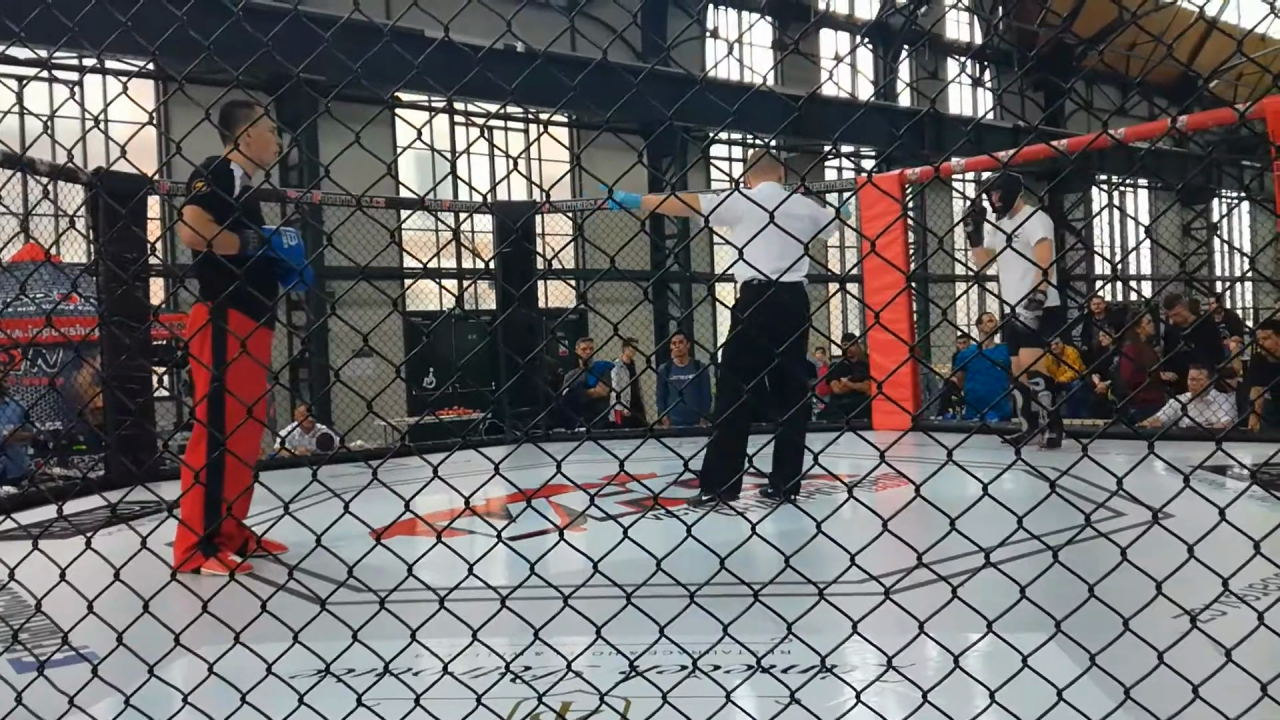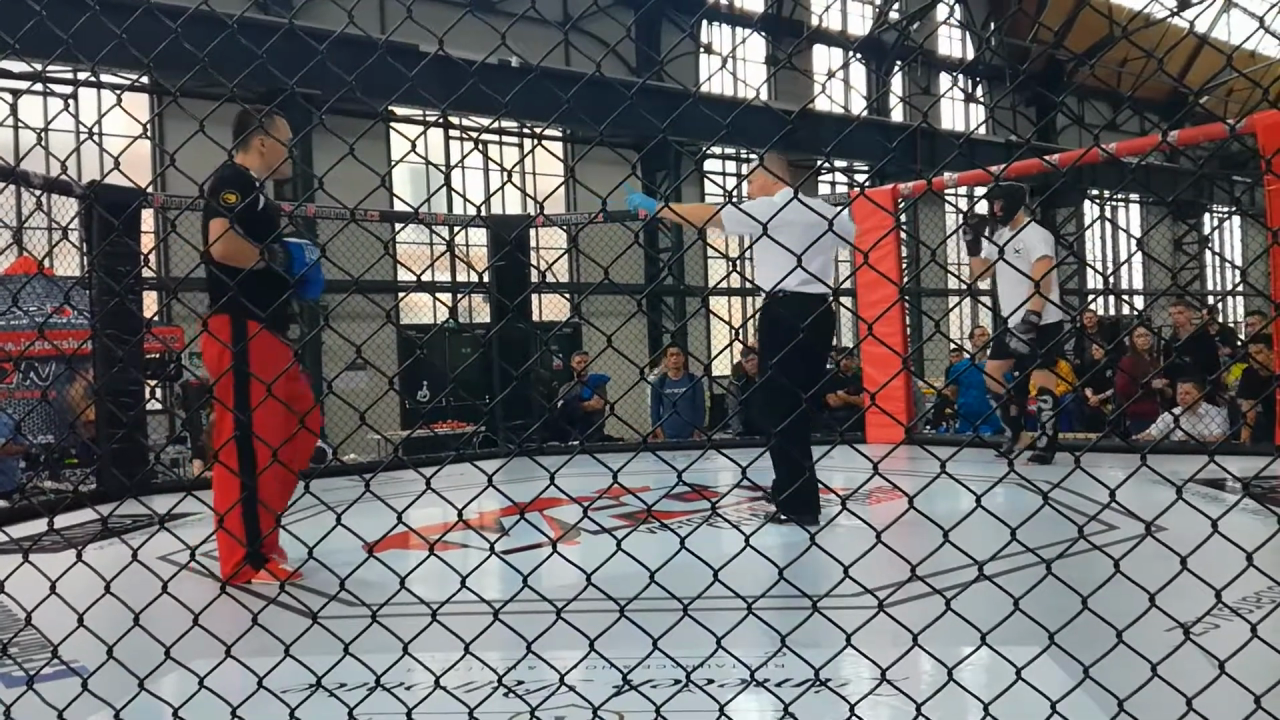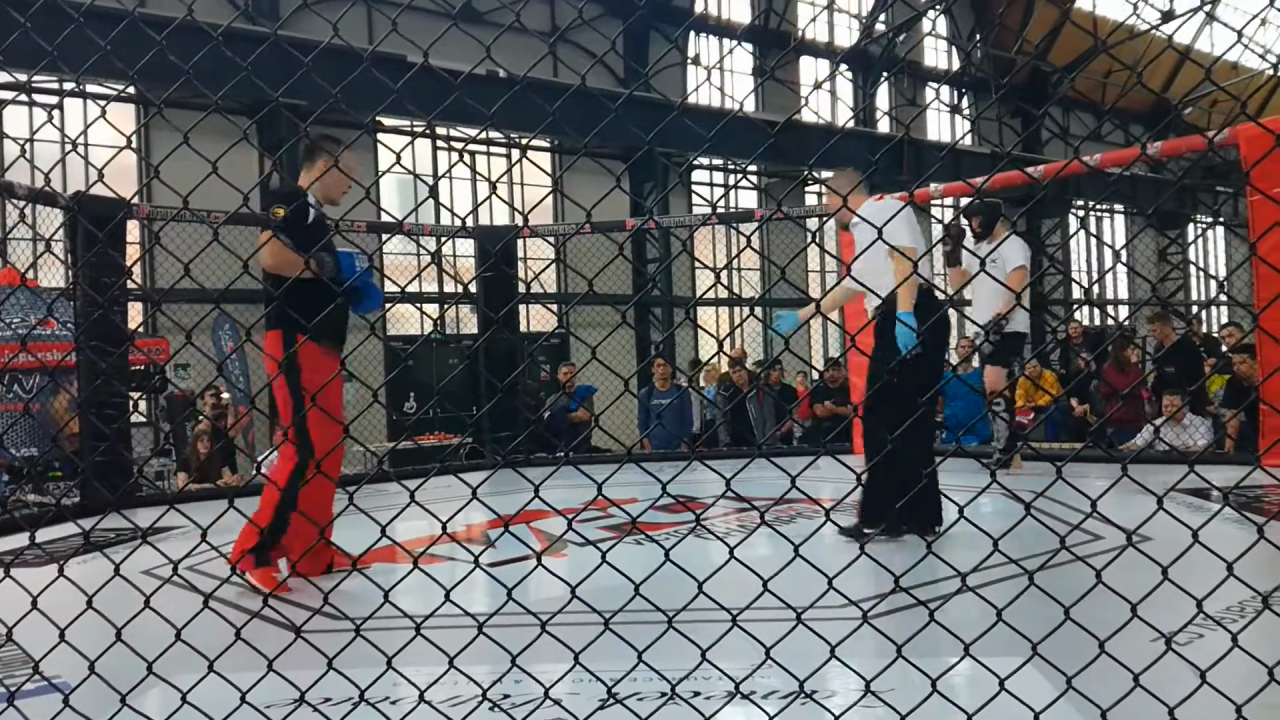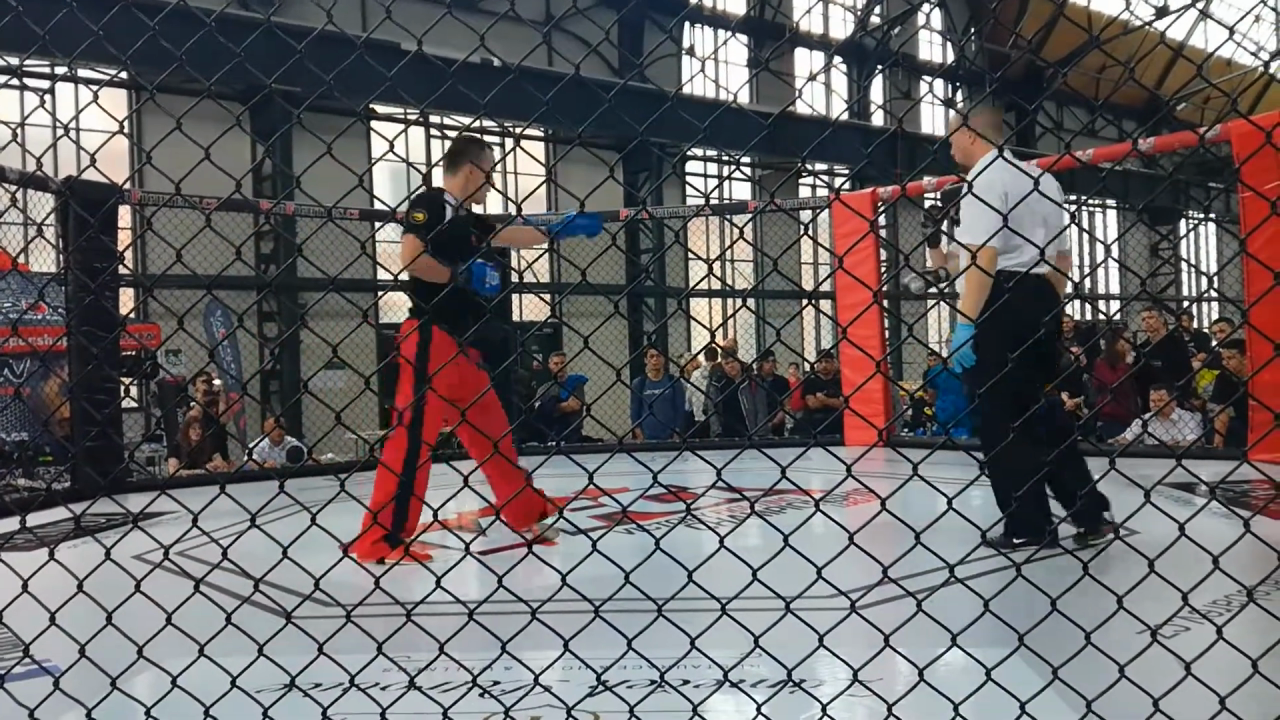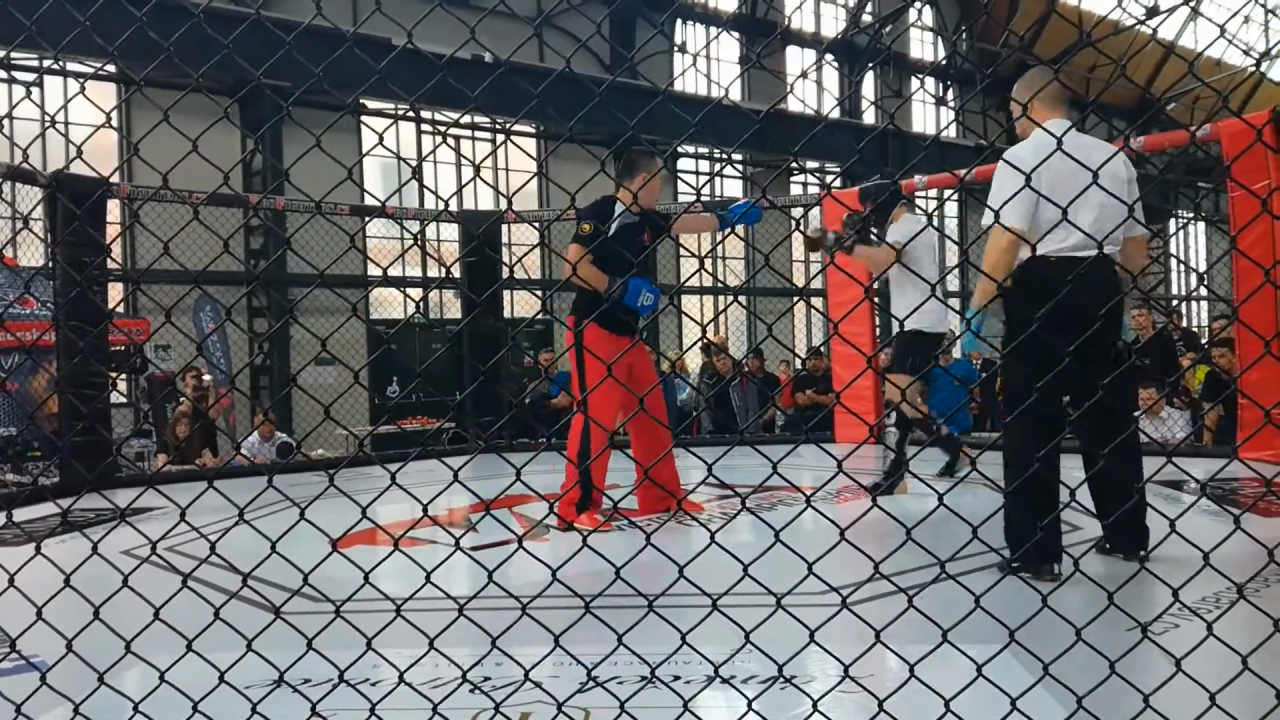
dt=1s
person 1, frame 1
left shoulder: (242, 186)
right shoulder: (217, 172)
right elbow: (191, 230)
left wrist: (281, 264)
right wrist: (257, 241)
left hip: (248, 321)
right hip: (223, 320)
left knee: (244, 430)
right knee: (219, 429)
left ankle: (229, 531)
right ankle: (197, 545)
person 1, frame 2
left shoulder: (254, 191)
right shoulder: (232, 182)
right elbow: (221, 245)
left wrist: (294, 270)
right wrist: (279, 256)
left hip: (264, 332)
right hip: (239, 331)
left knee: (301, 425)
right knee: (249, 439)
left ankle: (253, 532)
right ankle: (245, 556)
person 1, frame 3
left shoulder: (313, 214)
right shoulder: (289, 200)
right elbow: (270, 257)
left wrist: (354, 287)
right wrist: (331, 266)
left hip: (321, 344)
right hip: (295, 344)
left knee: (326, 450)
right knee: (307, 447)
left ankle: (313, 550)
right ankle: (257, 550)
person 1, frame 4
left shoulder: (467, 219)
right shoulder: (429, 204)
left elbow: (513, 235)
right elbow: (411, 259)
left wrist: (562, 229)
right wrist: (464, 276)
left hip: (461, 340)
right hip: (431, 337)
left knee: (490, 426)
right knee: (414, 435)
left ankle: (526, 511)
right ankle: (381, 538)
person 1, frame 5
left shoulder: (646, 220)
right shoulder: (597, 212)
left elbow: (691, 223)
right elbow: (572, 267)
left wrist: (730, 217)
right wrist: (621, 288)
left hip: (627, 334)
right hip: (592, 330)
left knee: (651, 414)
right knee: (595, 416)
left ankle: (661, 496)
right ankle: (577, 506)
person 2, frame 1
left shoulder: (739, 201)
right shoulder: (805, 206)
left elbow: (686, 205)
right elbow: (834, 220)
left wrist: (633, 201)
left hip: (757, 299)
right hip: (794, 300)
left knee: (734, 392)
right knee: (791, 392)
left ankle: (719, 484)
right ankle: (785, 481)
person 2, frame 2
left shoulder: (766, 209)
right shoulder: (825, 212)
left elbow: (708, 215)
right elbow: (850, 232)
left wrist: (654, 207)
right wrist: (844, 218)
left hip: (784, 311)
right hip: (819, 311)
left knee: (783, 406)
right knee: (803, 404)
left ankle: (799, 504)
right ankle: (789, 490)
person 2, frame 3
left shoulder: (884, 210)
right shoulder: (870, 224)
left elbow: (906, 257)
right elbow: (848, 288)
left wrist: (905, 315)
right wrist: (800, 316)
left hip: (910, 317)
right hip: (921, 319)
left knee: (881, 414)
right knee: (911, 419)
left ankle: (880, 513)
right ankle: (921, 515)
person 2, frame 4
left shoulder: (983, 182)
right shoulder: (1041, 180)
left elbow: (982, 260)
right elbow: (1060, 259)
left wrist: (965, 324)
left hip: (1002, 308)
right hip: (1040, 303)
left knee: (999, 421)
right knee: (1031, 414)
left ankle: (1025, 525)
right ankle: (1089, 511)
person 2, frame 5
left shoulder: (1022, 156)
right shoulder: (1113, 157)
left elbow: (1005, 240)
right elbow: (1137, 245)
left wrist: (977, 309)
left hip: (1040, 290)
right hip: (1099, 289)
left knee: (1029, 421)
right knee: (1108, 413)
left ankle: (1034, 549)
right ankle: (1127, 533)
person 3, frame 1
left shoulder: (1035, 219)
right shoulder: (999, 225)
left elbow: (1045, 264)
right elbow: (983, 263)
left wrist: (1036, 300)
right wrist: (973, 231)
left hip: (1040, 306)
right hip: (1015, 308)
left knee: (1032, 364)
right knee: (1018, 369)
left ankle: (1052, 424)
right ankle: (1030, 427)
person 3, frame 2
left shoulder: (1035, 233)
right shoulder: (998, 236)
left elbow: (1042, 282)
right elbow: (980, 274)
left wrist: (1031, 320)
right wrist: (973, 241)
left hip: (1041, 322)
right hip: (1011, 323)
left knee: (1042, 379)
right knee: (992, 374)
left ankle: (1045, 444)
right ankle: (1016, 433)
person 3, frame 3
left shoulder: (1013, 245)
right shoulder: (977, 250)
left elbow: (1016, 289)
right elbow: (957, 285)
left wrist: (997, 323)
right wrist: (951, 252)
left hip: (1008, 329)
right hip: (987, 331)
left knee: (994, 382)
right knee: (994, 389)
left ankle: (1003, 449)
right ankle: (1007, 450)
person 3, frame 4
left shoulder: (990, 231)
right shoulder: (965, 233)
left elbow: (983, 274)
right elbow: (943, 265)
left wrist: (942, 275)
right wrist: (932, 236)
left hip: (995, 318)
right hip: (976, 318)
left knee: (986, 379)
right knee: (974, 381)
person 3, frame 5
left shoulder: (905, 226)
right shoulder: (915, 226)
left elbow: (880, 261)
right elbow: (878, 264)
left wrist: (846, 243)
right wrist: (862, 234)
left hip: (920, 325)
right hip: (921, 325)
left knee: (895, 393)
right knee: (905, 397)
left ankle: (893, 474)
right ankle: (950, 443)
